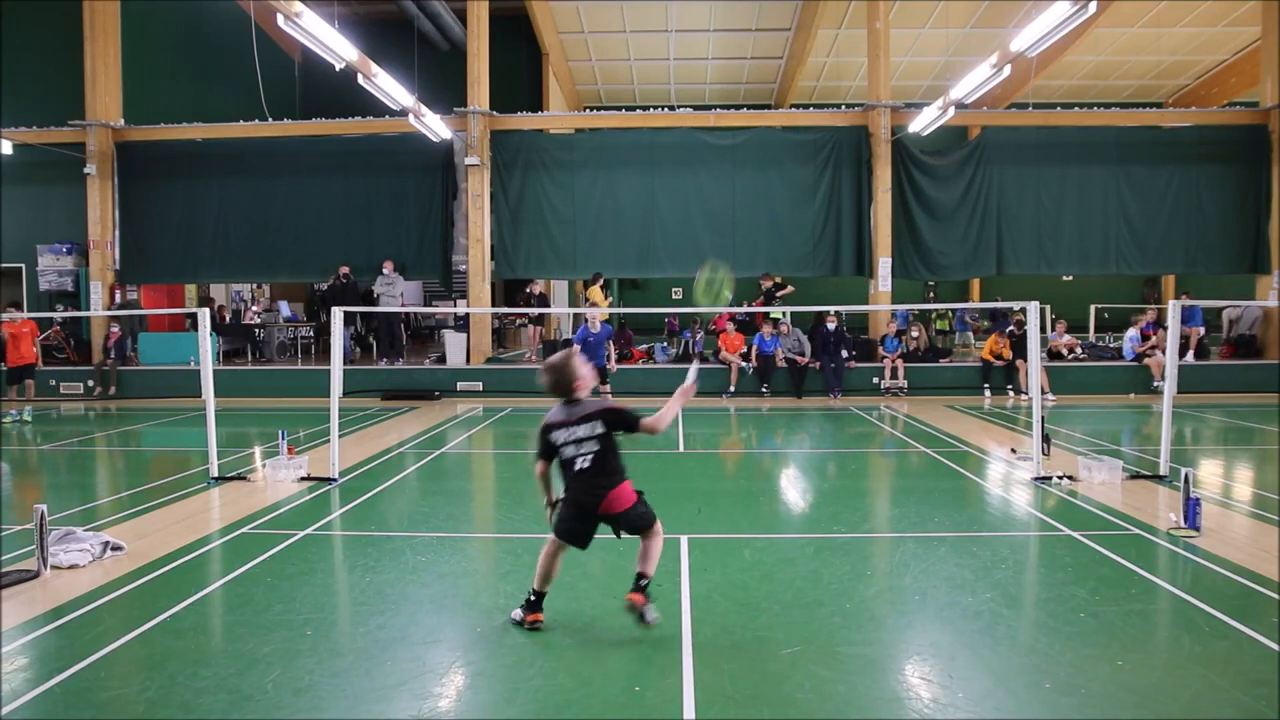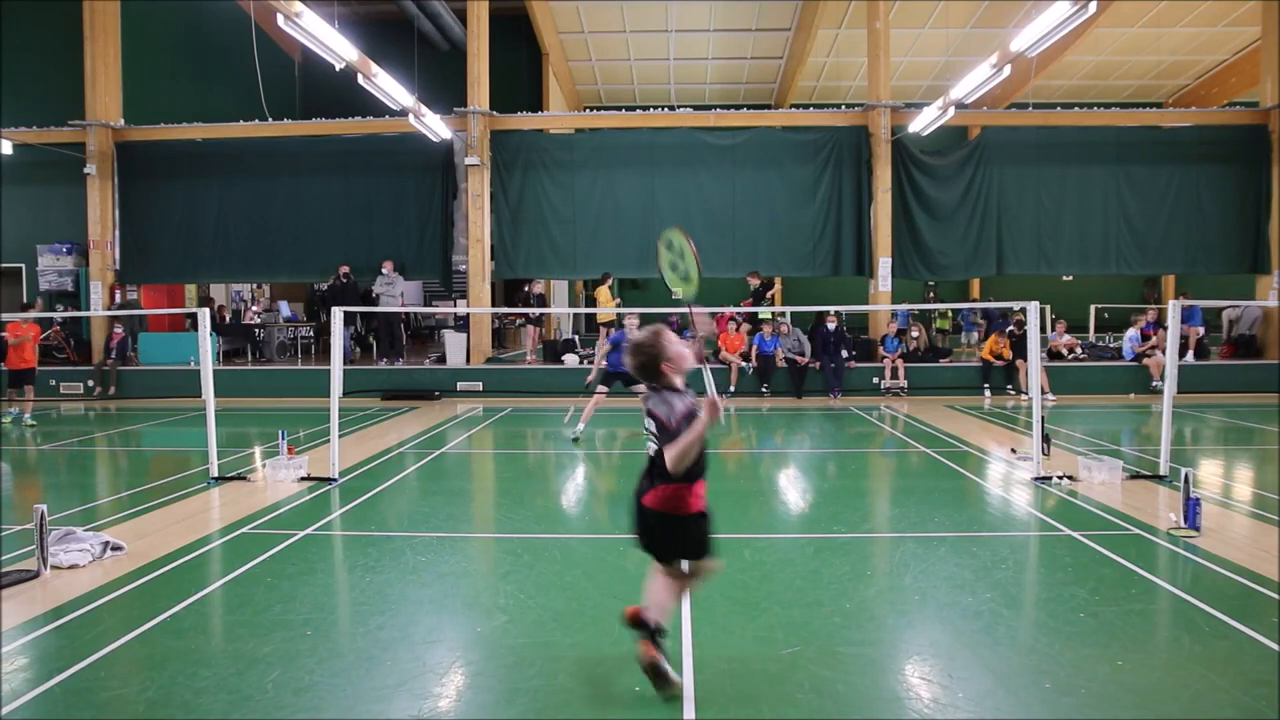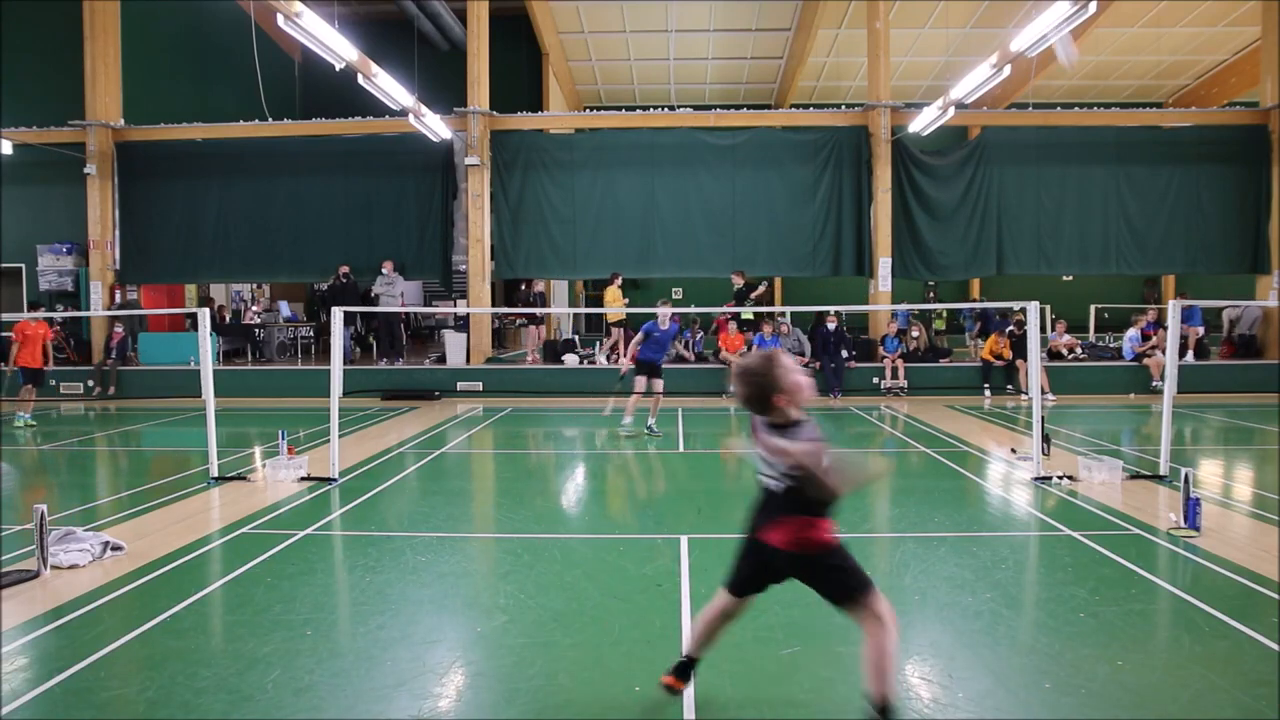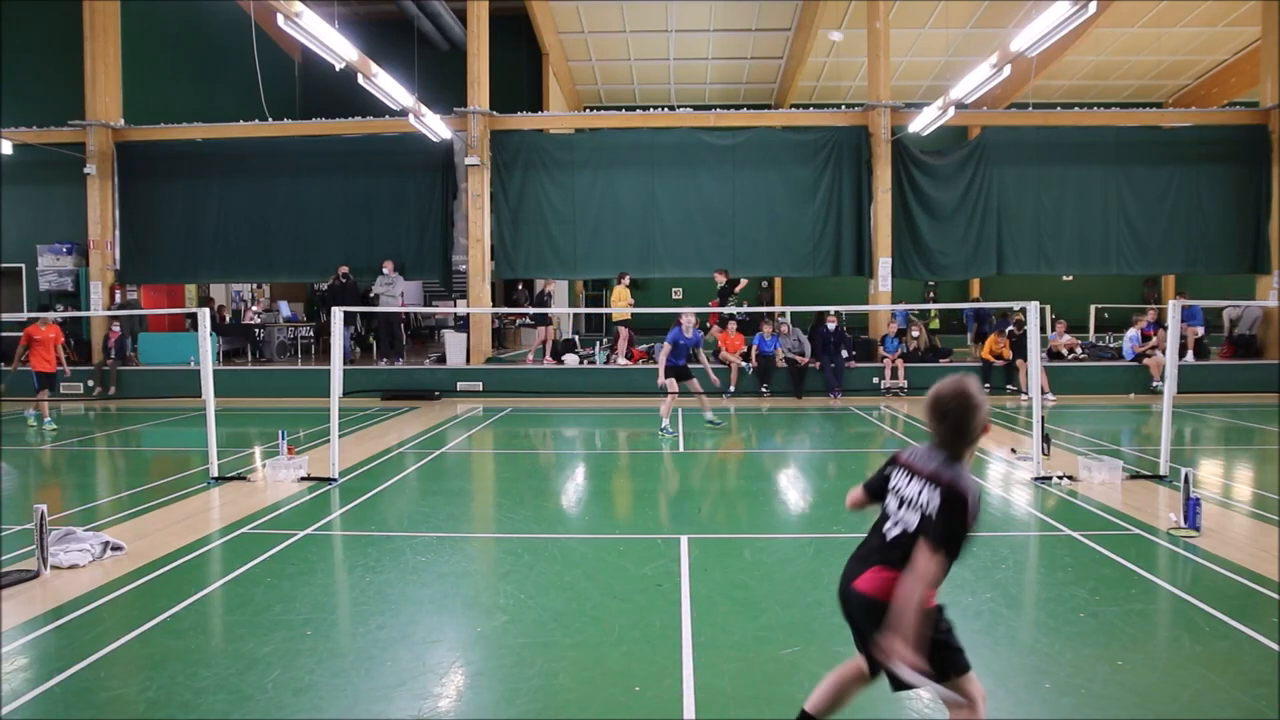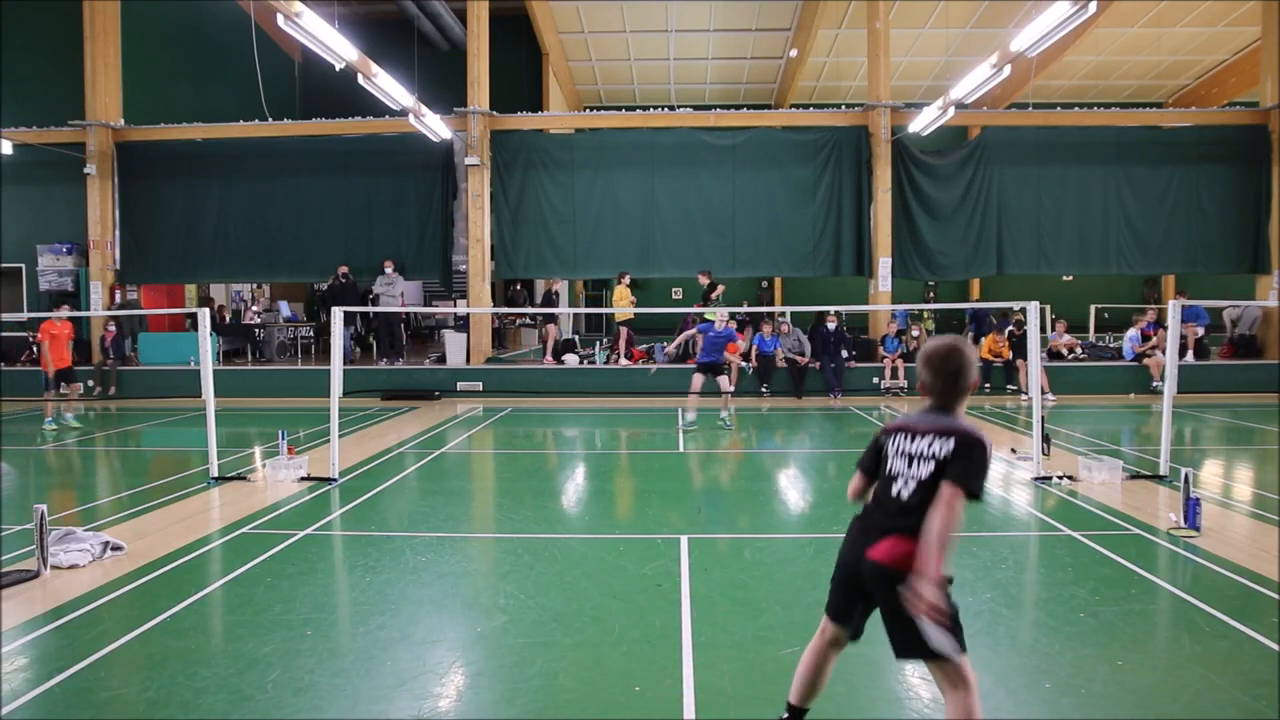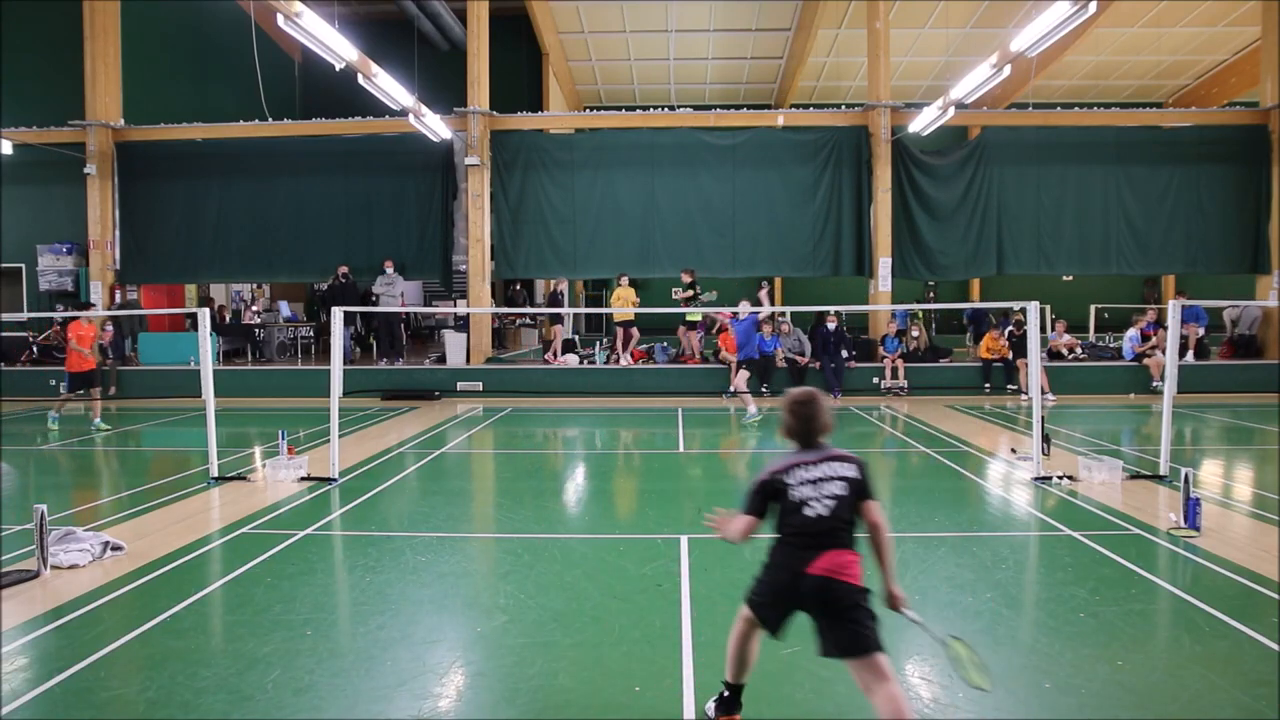
dt=0.3s
person 1, frame 1
left shoulder: (550, 422)
right shoulder: (602, 410)
left elbow: (542, 469)
right elbow: (654, 426)
left wrist: (550, 499)
right wrist: (680, 396)
left hip: (579, 500)
right hip: (616, 496)
left knee: (555, 544)
right knee: (653, 533)
left ankle: (533, 608)
right ankle: (639, 592)
person 1, frame 2
left shoulder: (657, 392)
right shoulder: (680, 410)
right elbow: (675, 463)
right wrist: (705, 422)
left hip: (651, 497)
right hip: (675, 501)
left knee: (667, 569)
right knee: (701, 567)
left ankle: (650, 643)
right ankle: (647, 615)
person 1, frame 3
left shoulder: (766, 427)
right shoulder: (804, 442)
left hip: (765, 534)
right hip: (804, 538)
left knee: (729, 600)
right knee: (879, 617)
left ankle: (681, 672)
person 1, frame 4
left shoulder: (903, 459)
right shoulder: (961, 494)
left elbow: (853, 501)
right elbow: (924, 570)
right wrist: (905, 639)
left hip: (858, 585)
right hip: (893, 598)
left knee: (865, 667)
person 1, frame 5
left shoulder: (893, 430)
right shoulder: (971, 442)
left elbow: (855, 492)
right elbow: (946, 509)
right wrist: (928, 579)
left hip: (859, 551)
right hip: (906, 565)
left knee: (830, 635)
right knee: (958, 680)
person 1, frame 6
left shoulder: (775, 474)
right shoulder: (852, 465)
left elbow: (742, 531)
right elbow: (876, 523)
left wrist: (727, 530)
right wrist: (890, 581)
left hip: (785, 568)
right hip: (838, 572)
left knee: (748, 620)
right knee: (879, 676)
